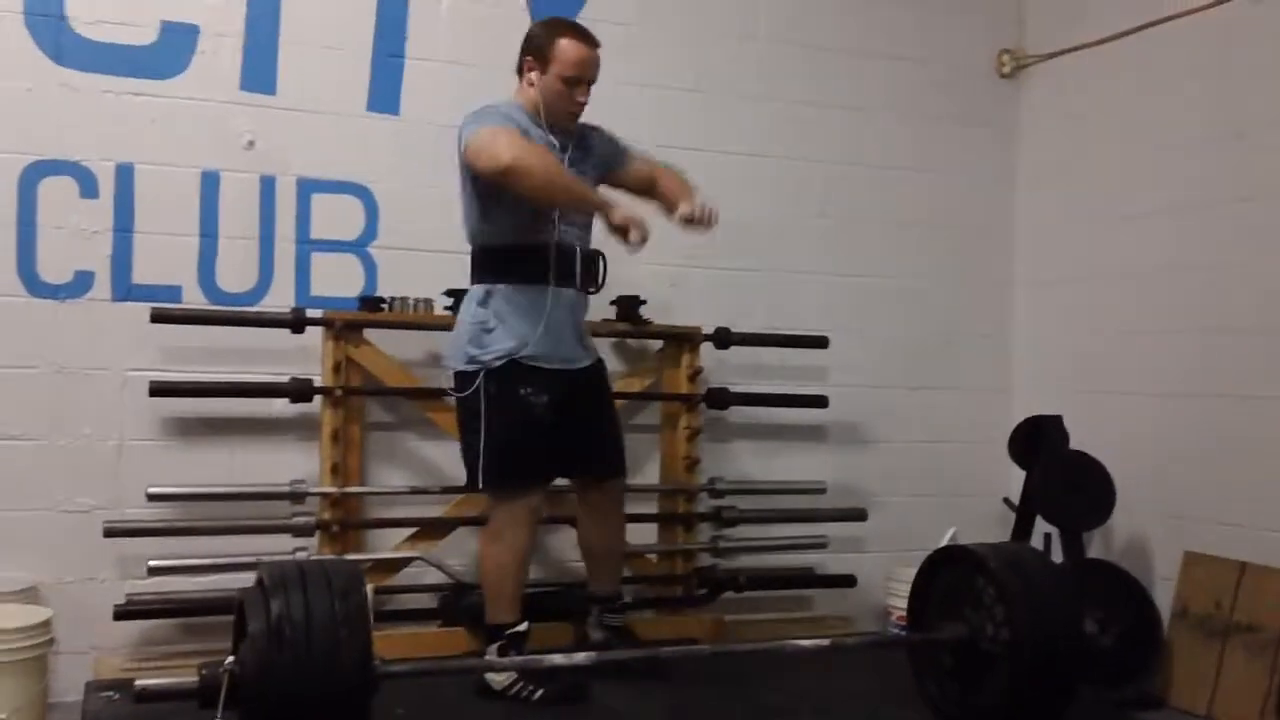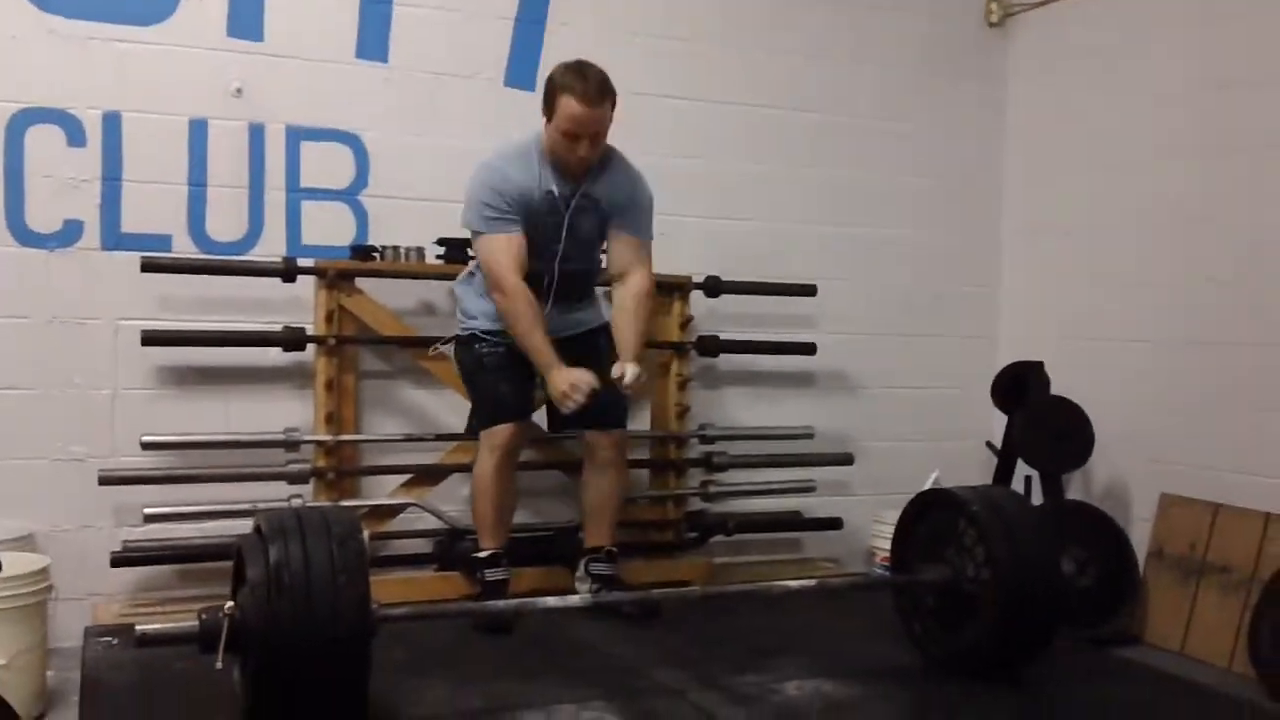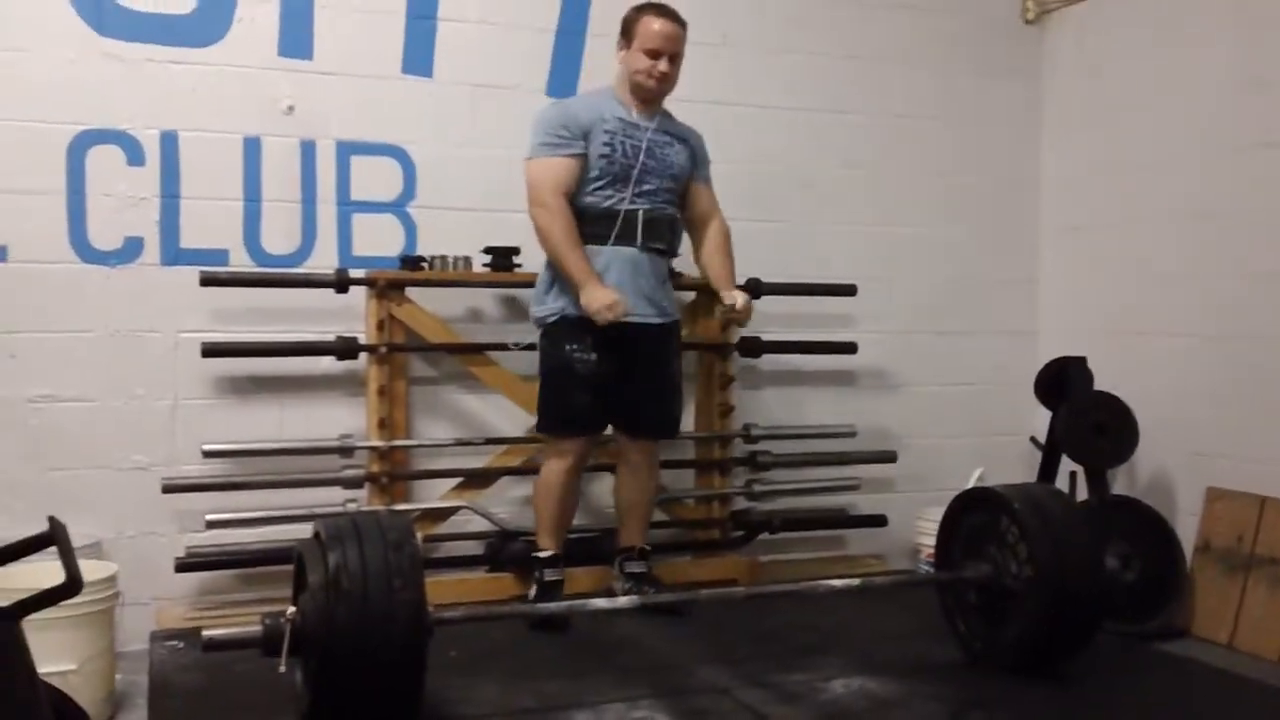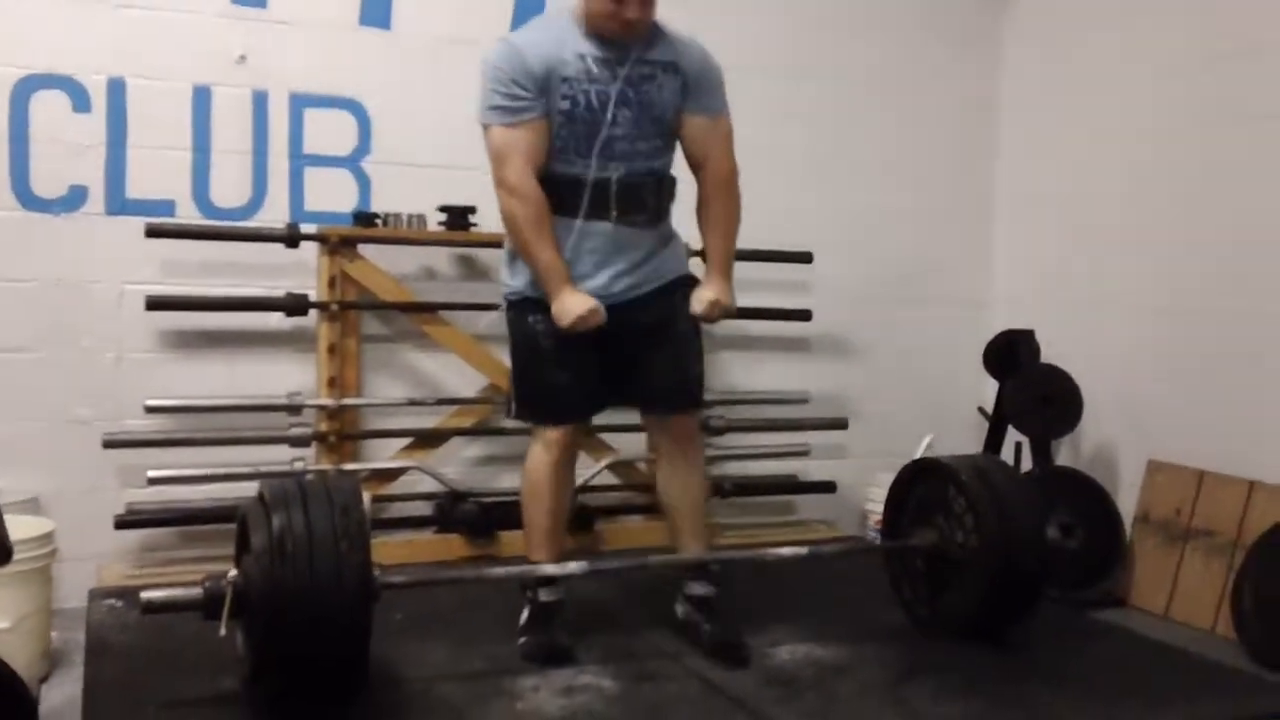
dt=1s
person 1, frame 1
left shoulder: (584, 140)
right shoulder: (493, 127)
left elbow: (650, 168)
right elbow: (507, 161)
left wrist: (683, 198)
right wrist: (607, 206)
left hip: (572, 350)
right hip: (506, 351)
left knee: (604, 484)
right knee: (517, 500)
left ankle: (607, 619)
right ankle: (504, 656)
person 1, frame 2
left shoulder: (626, 184)
right shoulder: (501, 176)
left elbow: (634, 276)
right elbow: (506, 283)
left wrist: (628, 360)
right wrist: (553, 372)
left hip: (580, 324)
right hip: (494, 325)
left knee: (608, 441)
right knee: (503, 435)
left ankle: (598, 571)
right ankle: (490, 576)
person 1, frame 3
left shoulder: (685, 140)
right shoulder: (572, 115)
left elbow: (707, 222)
right elbow: (547, 204)
left wrist: (727, 289)
right wrist: (590, 288)
left hip: (654, 313)
right hip: (579, 311)
left knee: (643, 443)
right knee: (570, 444)
left ankle: (633, 568)
right ankle: (546, 572)
person 1, frame 4
left shoulder: (688, 62)
right shoulder: (525, 56)
left elbow: (715, 169)
right elbow: (516, 180)
left wrist: (717, 274)
right wrist: (561, 289)
left hip: (656, 278)
right hip: (555, 285)
left knee: (679, 426)
right knee: (557, 434)
left ankle: (697, 587)
right ankle: (543, 598)
